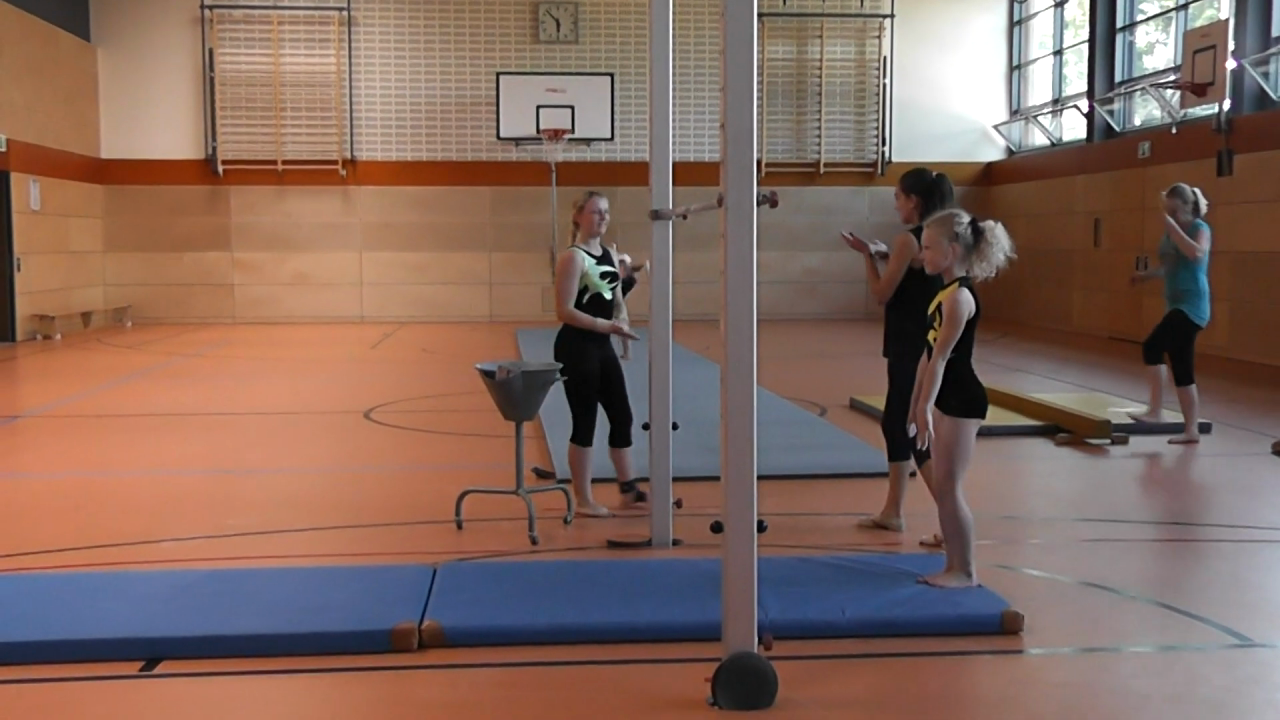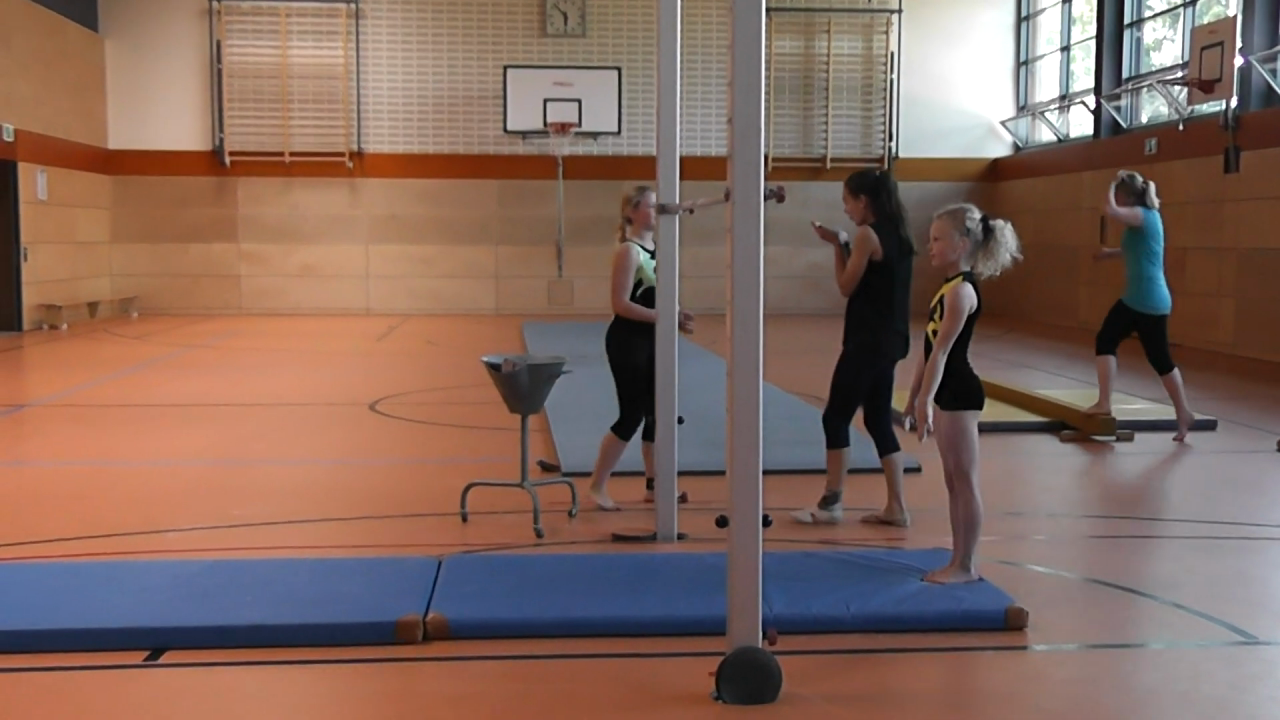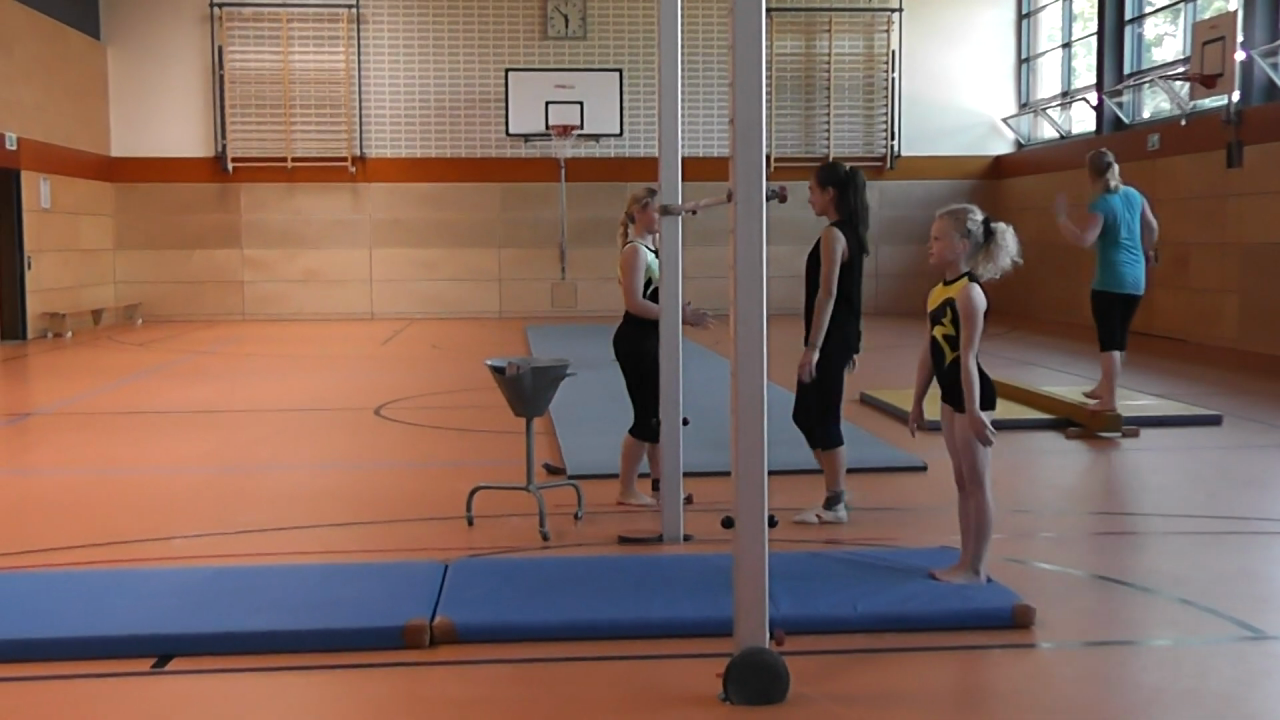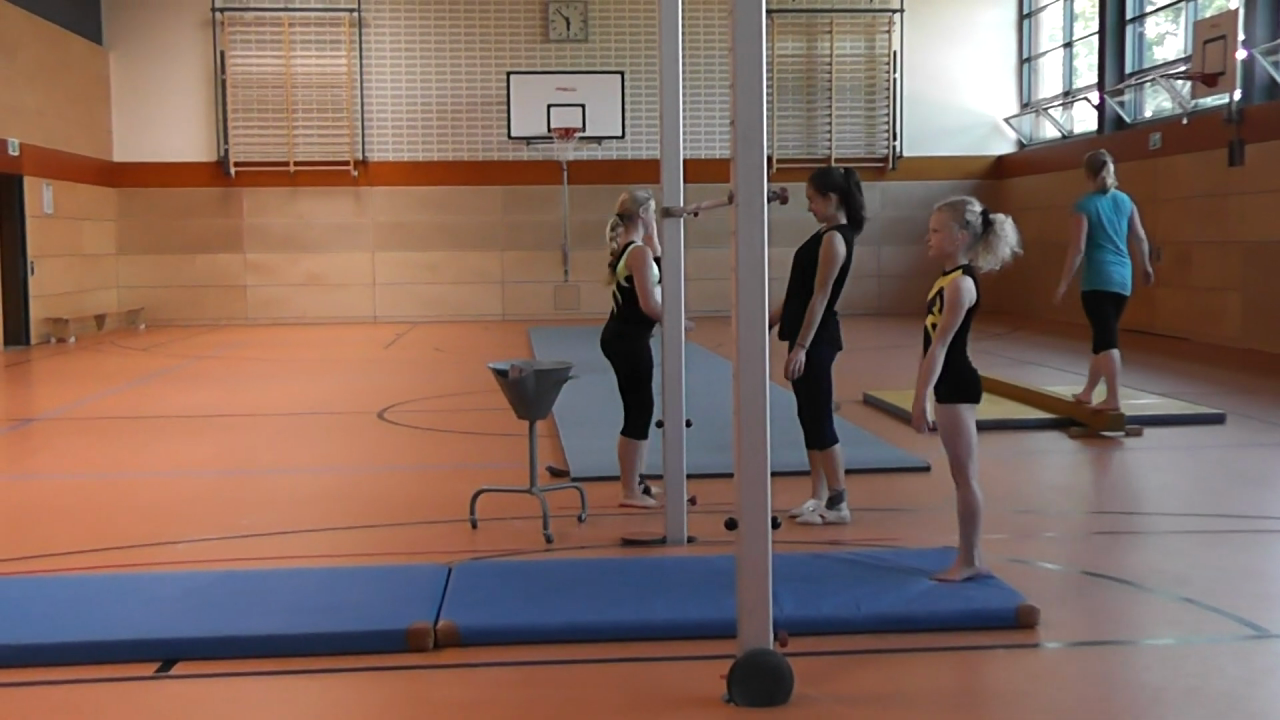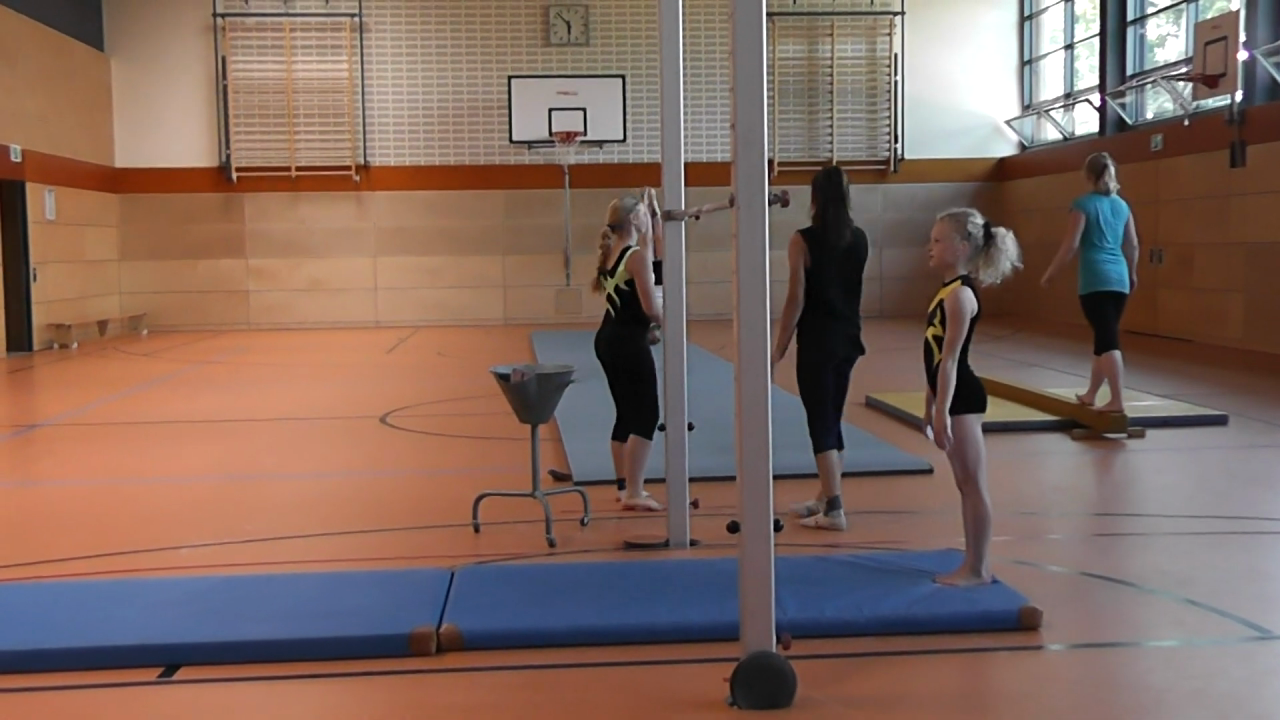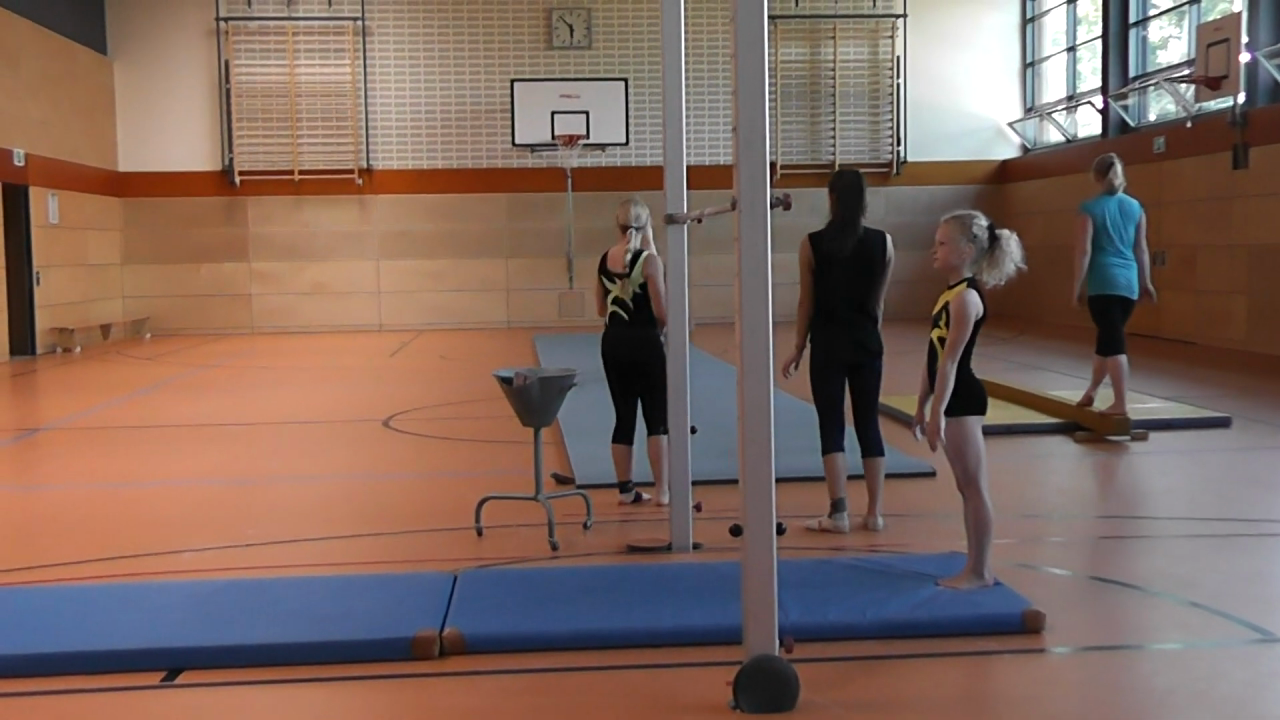
dt=0.5s
person 1, frame 1
left shoulder: (959, 297)
right shoulder: (944, 294)
left elbow: (941, 357)
right elbow: (927, 356)
left wrist: (925, 408)
right wrist: (915, 404)
left hip: (962, 400)
right hip: (946, 399)
left knee: (947, 488)
right knee: (941, 487)
left ankle: (966, 571)
right ankle: (953, 566)
person 1, frame 2
left shoulder: (961, 290)
right shoulder: (949, 288)
left elbow: (942, 351)
right elbow: (929, 349)
left wrist: (925, 400)
right wrist: (913, 398)
left hip: (959, 394)
right hip: (946, 394)
left knee: (964, 483)
right knee: (952, 481)
left ankle: (966, 566)
right ankle: (957, 562)
person 1, frame 3
left shoulder: (969, 293)
right shoulder: (937, 293)
left elbow: (967, 357)
right elbow: (929, 352)
left wrist: (973, 413)
right wrist: (917, 402)
left hip: (972, 396)
right hip: (952, 395)
left knee: (976, 483)
right knee: (963, 482)
left ankle: (975, 569)
right ankle: (966, 561)
person 1, frame 4
left shoulder: (960, 284)
right shoulder: (945, 282)
left elbow: (941, 346)
left wrist: (921, 397)
right wrist: (923, 396)
left hip: (957, 386)
right hip: (948, 387)
left knee: (965, 476)
right knee: (960, 475)
left ankle: (969, 559)
right ankle: (966, 558)
person 1, frame 5
left shoulder: (960, 295)
right shoulder: (947, 292)
left elbow: (950, 358)
left wrist: (942, 412)
right wrist: (931, 407)
left hip: (961, 399)
right hip: (951, 398)
left knee: (974, 486)
right knee: (964, 485)
left ankle: (978, 569)
right ankle: (972, 564)
person 1, frame 6
left shoulder: (966, 298)
right shoulder: (950, 293)
left elbow: (950, 360)
right elbow: (933, 357)
left wrist: (938, 413)
right wrist: (922, 405)
left hip: (962, 402)
right hip: (950, 401)
left knee: (974, 488)
right knee: (966, 488)
left ankle: (980, 571)
right ankle: (973, 568)
person 2, frame 1
left shoulder: (909, 240)
left elbow: (882, 295)
left wrist: (866, 255)
right wrist: (879, 255)
left hip: (909, 351)
right hip: (924, 349)
left knee: (910, 436)
right knee: (896, 427)
right ankle: (892, 511)
person 2, frame 2
left shoulder: (867, 235)
right shoulder: (898, 234)
left elbow: (847, 287)
left wrist: (838, 246)
right wrist: (843, 245)
left hip: (868, 343)
right hip: (889, 342)
left knee: (835, 419)
right knee: (880, 421)
left ankle: (830, 503)
right ankle: (896, 506)
person 2, frame 3
left shoulder: (832, 235)
right shoulder: (846, 232)
left elbow: (827, 295)
left wrist: (812, 348)
left hip: (832, 339)
right hip: (835, 338)
left knee: (824, 419)
right knee: (805, 415)
left ankle: (834, 504)
right ankle: (833, 492)
person 2, frame 4
left shoulder: (834, 239)
right shoulder: (823, 234)
left elbow: (820, 297)
right elbow: (798, 292)
left wrist: (801, 347)
right wrist: (768, 323)
left hip: (815, 340)
right hip: (805, 335)
left knee: (820, 420)
right knee: (809, 418)
left ankle: (838, 504)
right ankle: (820, 497)
person 2, frame 5
left shoulder: (804, 241)
right shoulder: (860, 239)
left elbow: (796, 300)
right elbow: (853, 291)
left wrist: (780, 348)
left hip: (818, 341)
right hip: (849, 338)
left knee: (820, 423)
right knee: (832, 420)
left ankle: (833, 511)
right ankle: (826, 499)
person 2, frame 6
left shoulder: (813, 244)
right shoulder: (882, 243)
left elbow: (807, 303)
right elbow: (879, 301)
left wrist: (798, 349)
left hip: (828, 346)
right hip: (867, 345)
left knee: (831, 427)
right knee: (869, 425)
left ankle: (838, 514)
right ankle: (873, 513)
person 3, frame 1
left shoulder: (609, 256)
right shoulder: (572, 257)
left elbow: (616, 302)
right elbow: (564, 311)
left wrist: (621, 322)
right wrist: (608, 326)
left hip: (603, 347)
right hip: (577, 347)
left knee: (623, 417)
right knee: (585, 422)
left ankle: (629, 490)
right ankle: (583, 500)
person 3, frame 2
left shoulder: (658, 248)
right shoulder: (628, 251)
right elbow: (620, 304)
left wrist: (676, 316)
left hip: (650, 339)
right hip: (626, 341)
left knee: (656, 413)
right knee: (632, 416)
left ankle: (654, 486)
right ankle: (597, 487)
person 3, frame 3
left shoulder: (653, 249)
right shoulder: (634, 251)
right elbow: (635, 304)
right wrist: (679, 316)
left hip: (652, 341)
right hip: (636, 342)
left knee: (658, 415)
right knee: (646, 417)
left ankle: (660, 486)
right ankle: (627, 490)
person 3, frame 4
left shoulder: (624, 248)
right shoulder: (638, 251)
right elbow: (649, 304)
left hip: (620, 336)
right hip: (629, 340)
left knee: (641, 409)
right knee: (638, 412)
left ankle: (635, 482)
right ankle: (630, 490)
person 3, frame 5
left shoulder: (609, 254)
right shoulder: (638, 256)
right elbow: (651, 307)
right wrist: (665, 321)
left hip: (607, 338)
right hip: (629, 341)
left knee: (625, 413)
right knee: (647, 415)
left ankle: (625, 486)
right ankle: (633, 491)
person 3, frame 6
left shoulder: (605, 259)
right shoulder: (649, 260)
left elbow: (602, 310)
right elbow: (661, 312)
right wrist: (664, 327)
left hip: (613, 342)
right hip: (643, 343)
left knee: (624, 417)
right knee: (657, 418)
left ankle: (626, 489)
right ankle: (662, 491)
person 4, frame 1
left shoulder: (1199, 229)
right shoulder: (1169, 232)
left elbow: (1195, 254)
left wrist: (1172, 226)
right wrist: (1147, 275)
left hip: (1191, 307)
right hip: (1175, 306)
left knee: (1152, 347)
right knee: (1181, 368)
left ankle: (1155, 410)
right ankle: (1192, 429)
person 4, frame 2
left shoulder: (1141, 215)
right shoulder: (1148, 216)
left elbow: (1111, 211)
left wrist: (1113, 187)
right wrist: (1111, 252)
left hip: (1140, 297)
right hip: (1156, 298)
left knee: (1105, 341)
right knee: (1161, 358)
left ankle: (1104, 403)
right ankle: (1183, 413)
person 4, frame 3
left shoulder: (1100, 204)
right shoulder: (1134, 195)
left elbow: (1084, 241)
right elbow: (1153, 228)
left wrist: (1061, 216)
right wrist: (1150, 250)
left hip: (1111, 279)
right hip: (1137, 278)
left knee: (1109, 339)
right knee: (1119, 337)
left ankle: (1108, 399)
right ankle: (1103, 388)
person 4, frame 4
left shoulder: (1085, 205)
right shoulder: (1124, 200)
left elbow: (1078, 249)
right elbow: (1139, 237)
left wrist: (1064, 284)
right wrist: (1146, 266)
left hip: (1097, 279)
right hip: (1122, 278)
left knee: (1106, 338)
right knee: (1103, 336)
left ankle: (1113, 399)
right ankle: (1087, 392)
person 4, frame 5
left shoulder: (1083, 204)
right shoulder: (1122, 205)
left elbow: (1071, 245)
right elbow: (1132, 245)
left wrist: (1049, 273)
right wrist: (1131, 274)
left hip: (1096, 280)
right hip: (1119, 279)
left knee: (1108, 339)
right knee: (1105, 337)
left ankle: (1117, 401)
right ankle: (1090, 394)
person 4, frame 6
left shoulder: (1091, 207)
right shoulder: (1135, 206)
left elbow: (1084, 251)
right elbow: (1141, 248)
left wrist: (1077, 287)
right wrist: (1146, 282)
left hip: (1103, 283)
right hip: (1129, 283)
left knee: (1113, 342)
right knee: (1108, 339)
left ankle: (1120, 404)
right ankle: (1091, 392)
